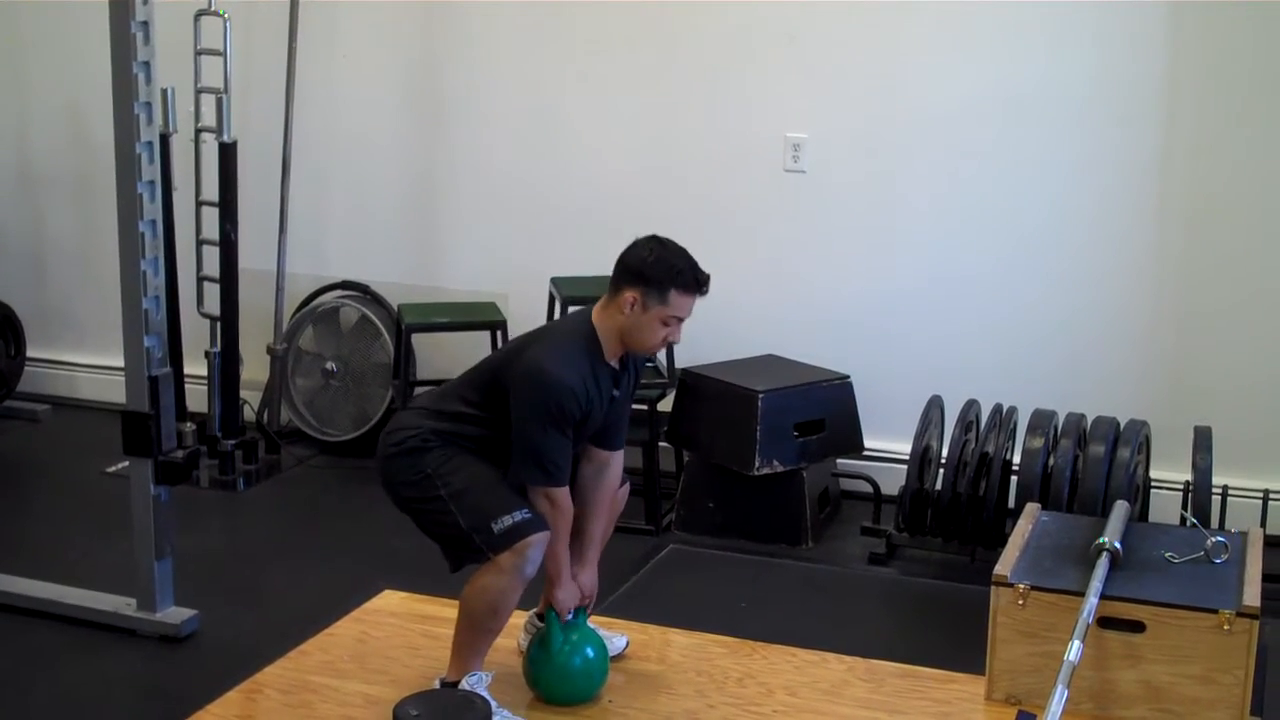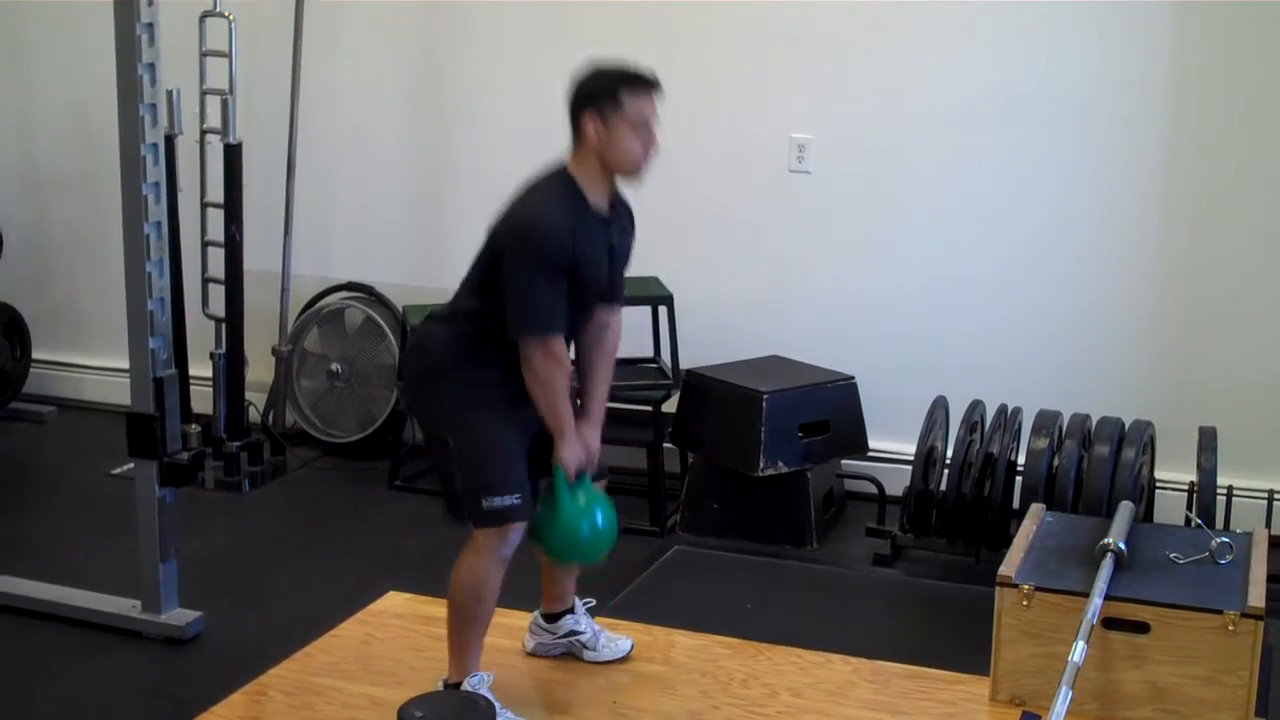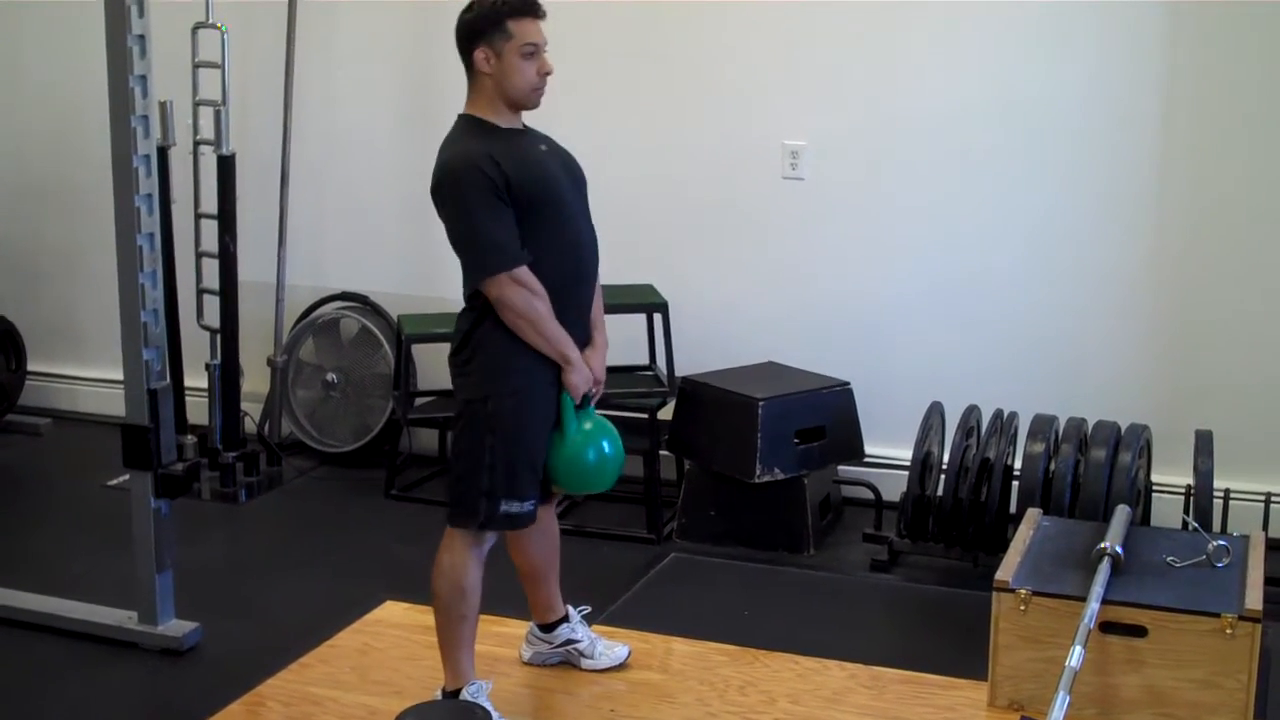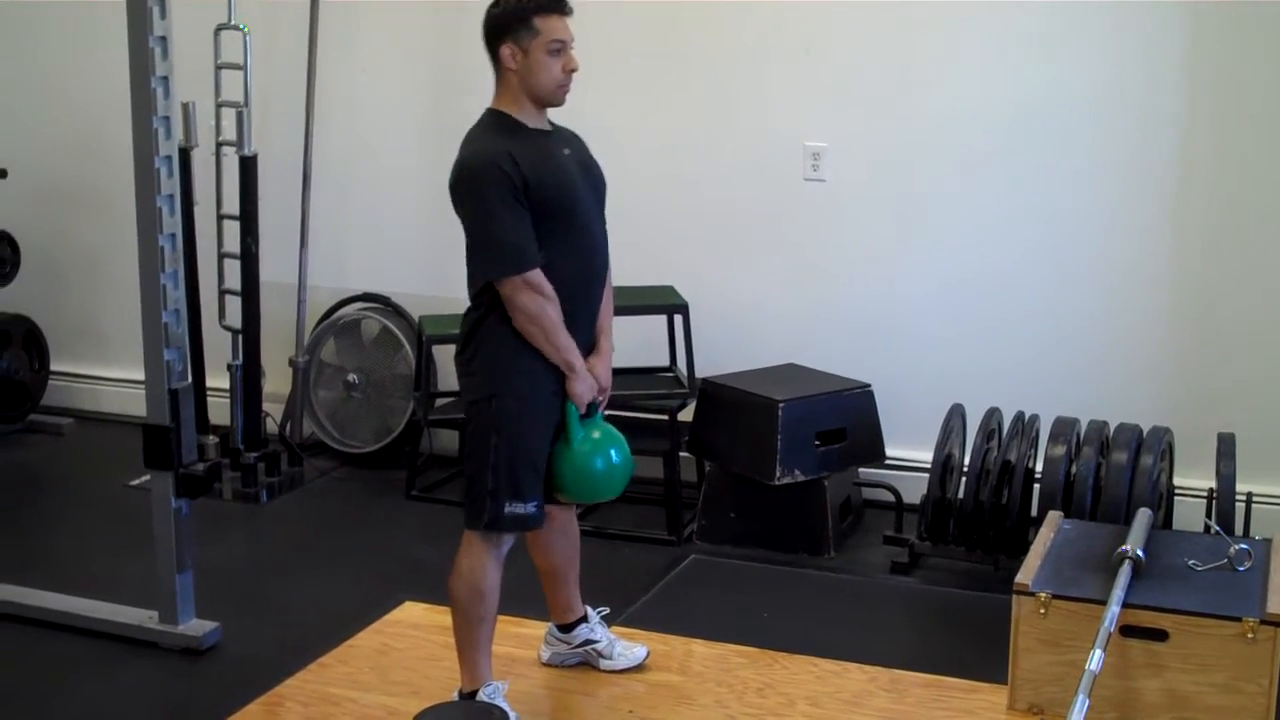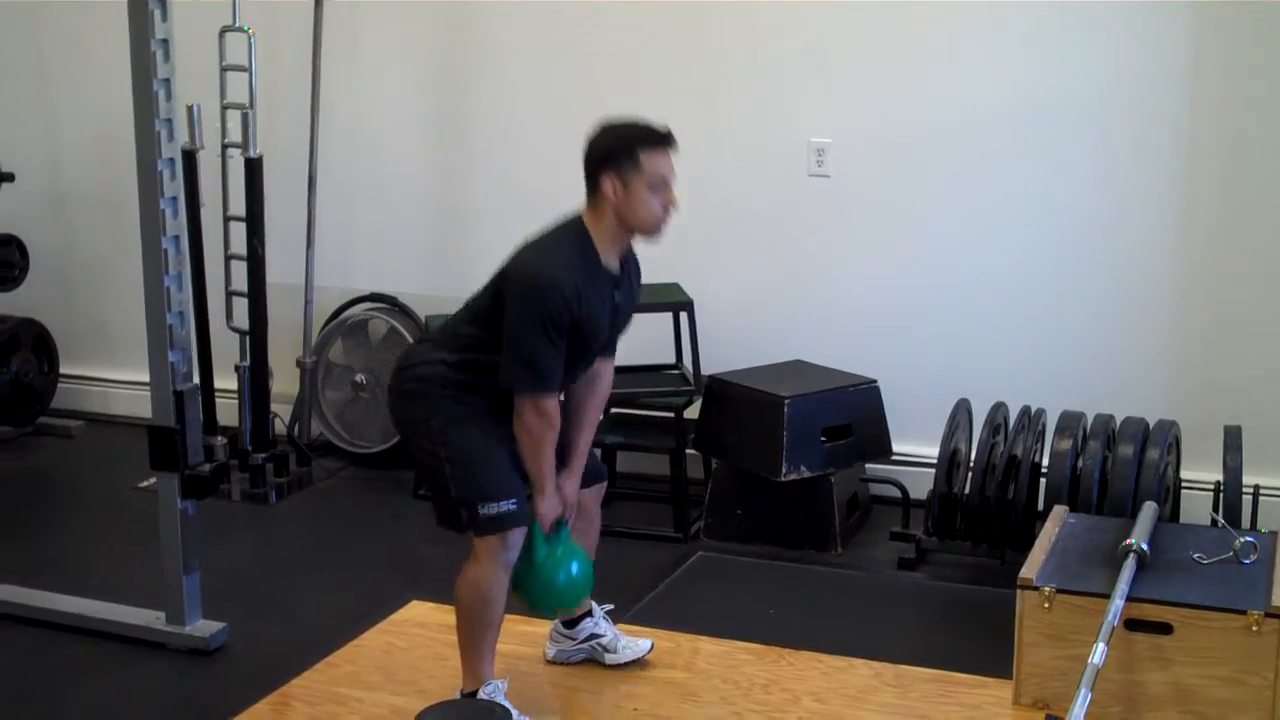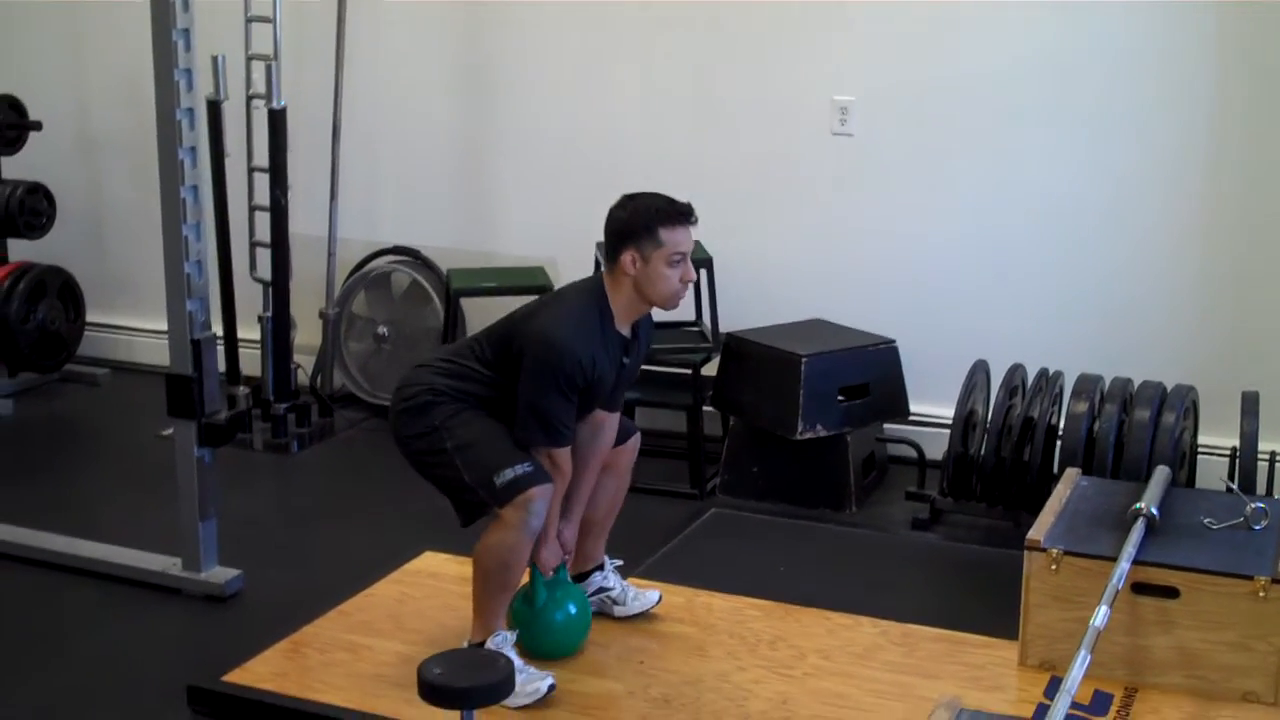
dt=0.5s
person 1, frame 1
left shoulder: (623, 355)
right shoulder: (553, 372)
left elbow: (603, 462)
right elbow: (550, 495)
left wrist: (586, 564)
right wrist: (561, 578)
left hip: (498, 448)
right hip: (425, 452)
left knee: (615, 490)
right knee: (524, 545)
left ankle: (547, 622)
person 1, frame 2
left shoulder: (615, 215)
right shoulder: (542, 222)
left elbow: (603, 321)
right elbow: (543, 347)
left wrist: (592, 423)
right wrist: (564, 437)
left hip: (525, 372)
right hip: (460, 368)
right knee: (503, 521)
left ankle: (557, 621)
person 1, frame 3
left shoulder: (535, 144)
right shoulder: (468, 162)
left elbow: (577, 251)
right elbow: (507, 283)
left wrist: (594, 344)
right wrist: (570, 359)
left hip: (558, 361)
right hip: (508, 367)
left knee: (538, 502)
right knee: (476, 525)
left ankle: (552, 629)
person 1, frame 4
left shoulder: (566, 144)
right shoulder: (489, 160)
left elbow: (595, 253)
right elbow: (521, 285)
left wrist: (600, 352)
right wrist: (573, 368)
left hip: (568, 360)
right hip: (514, 369)
left knee: (558, 498)
right knee: (494, 528)
left ankle: (571, 630)
person 1, frame 5
left shoulder: (623, 268)
right shoulder: (548, 276)
left elbow: (595, 369)
right elbow: (537, 404)
left wrist: (571, 469)
right wrist: (543, 490)
left hip: (505, 393)
right hip: (442, 391)
left knee: (587, 490)
right knee: (505, 530)
left ankle: (577, 627)
person 1, frame 6
left shoulder: (635, 324)
right shoulder: (561, 337)
left elbow: (599, 421)
right elbow: (552, 455)
left wrist: (571, 522)
right wrist: (547, 538)
left hip: (506, 405)
right hip: (436, 409)
left knee: (622, 445)
right knee: (527, 498)
left ankle: (589, 577)
right ankle: (484, 649)
